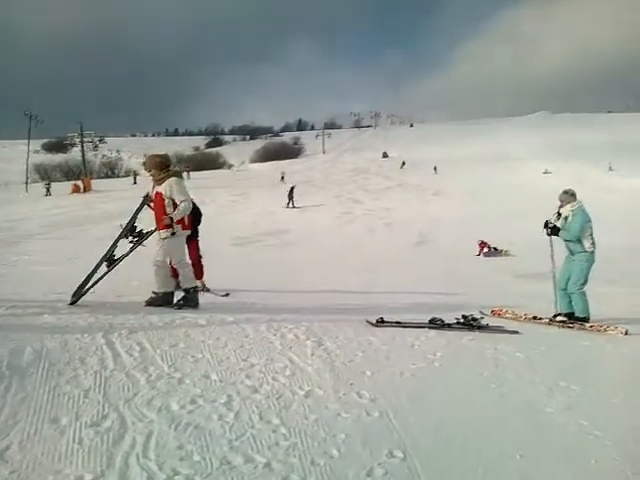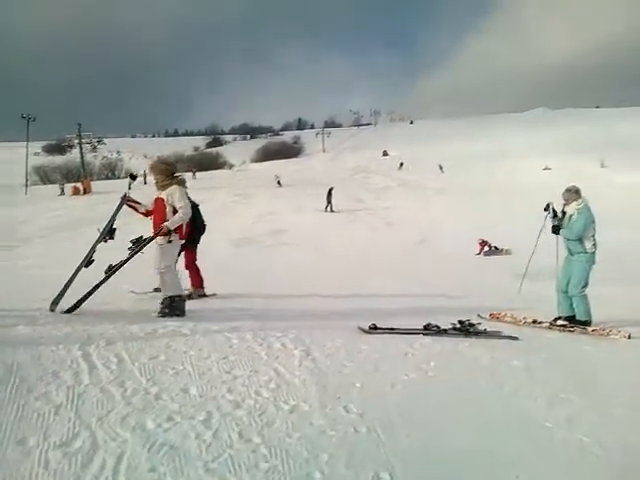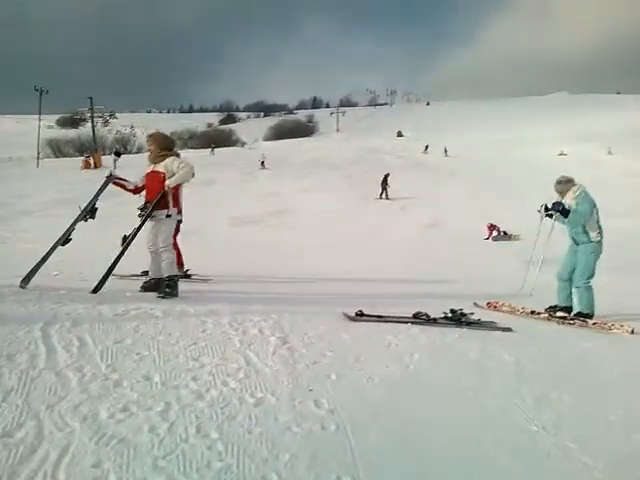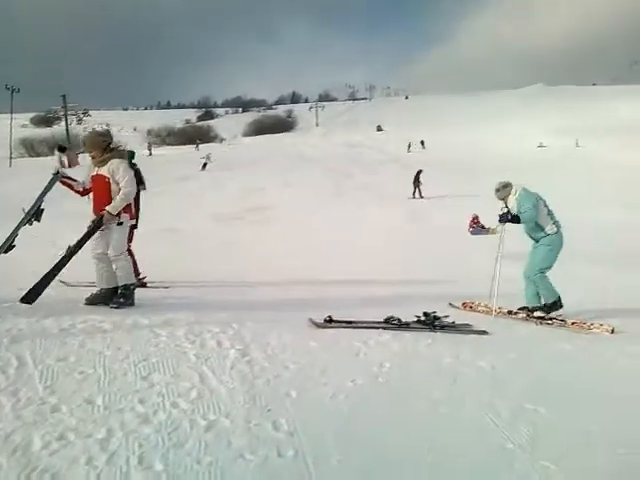
dt=0.7s
person 1, frame 1
left shoulder: (173, 182)
right shoulder: (160, 184)
left elbow: (187, 205)
left wrist: (173, 217)
right wrist: (150, 201)
left hip: (176, 229)
right hip: (163, 230)
left knee: (179, 261)
right knee: (159, 261)
left ankle: (191, 295)
right ankle: (164, 294)
person 1, frame 2
left shoulder: (175, 189)
right shoulder: (162, 190)
left elbow: (185, 211)
right elbow: (149, 210)
left wrist: (170, 225)
right wrist: (131, 202)
left hip: (173, 235)
right hip: (163, 236)
left knee: (166, 268)
right knee: (162, 268)
left ankle: (177, 303)
right ankle: (169, 299)
person 1, frame 3
left shoulder: (171, 161)
right shoulder: (151, 167)
left elbow: (188, 170)
right elbow: (137, 187)
left wrist: (171, 182)
right wrist: (117, 181)
left hip: (168, 211)
right hip: (155, 212)
left knee: (165, 245)
right knee: (153, 247)
left ankle: (171, 282)
right ankle: (156, 279)
person 1, frame 4
left shoulder: (117, 163)
right shoulder: (97, 167)
left elbow: (129, 190)
right elbow: (84, 189)
left wrist: (111, 210)
right wrist: (63, 179)
left hip: (119, 216)
right hip: (103, 218)
left knee: (117, 253)
right knee: (99, 253)
left ankle: (126, 291)
right ankle: (108, 289)
person 2, frame 1
left shoulder: (580, 214)
right shoulder: (568, 214)
left elbow: (573, 235)
right elbow: (565, 232)
left wrist: (556, 232)
right wrist: (553, 227)
left hip: (583, 256)
right hip: (572, 255)
left knee: (575, 287)
right knee: (562, 284)
left ankle: (582, 316)
right ankle: (567, 312)
person 2, frame 2
left shoulder: (584, 213)
right shoulder: (572, 211)
left elbow: (574, 233)
right elbow: (565, 227)
left wrist: (558, 231)
left hip: (583, 256)
right hip: (571, 255)
left knee: (576, 289)
right knee: (562, 286)
left ankle: (584, 319)
right ankle: (568, 314)
person 2, frame 3
left shoulder: (584, 199)
right shoulder: (571, 200)
left elbow: (580, 219)
right elbow: (567, 220)
left wrist: (562, 211)
right wrist: (551, 213)
left hip: (590, 245)
right hip: (576, 244)
left knee: (581, 280)
right knee: (563, 275)
left ankle: (586, 312)
right ankle: (565, 305)
person 2, frame 4
left shoulder: (525, 197)
right shoulder: (518, 199)
left elbow: (531, 215)
right elbow: (524, 218)
left wrist: (513, 218)
right wrist: (509, 216)
left hip: (550, 239)
right hip: (541, 239)
left knee: (535, 272)
right knee: (529, 273)
left ankle: (553, 300)
right ankle: (534, 305)
